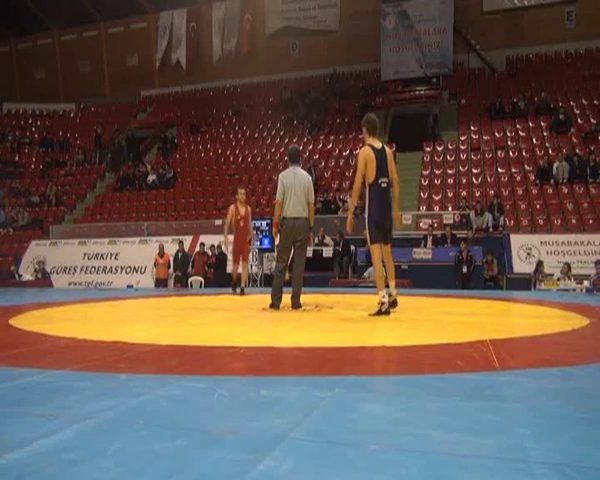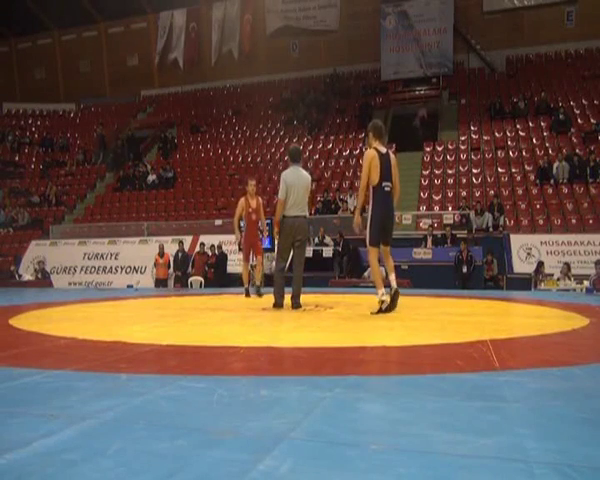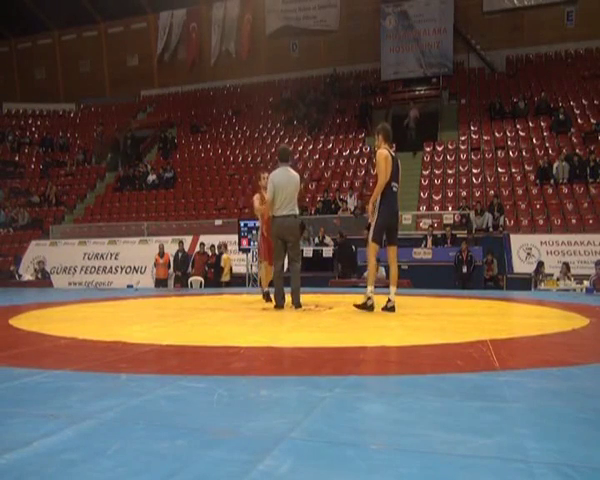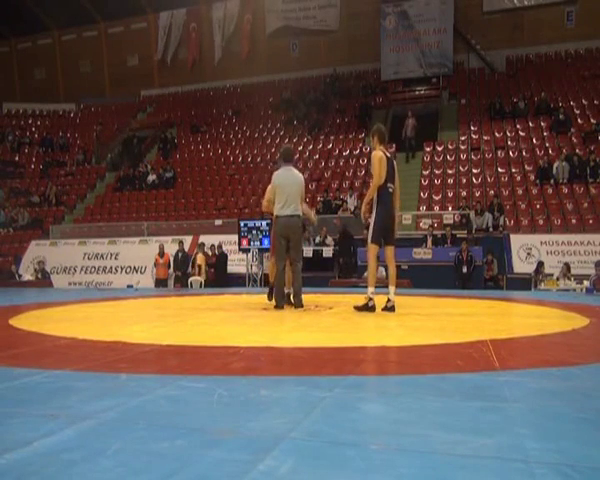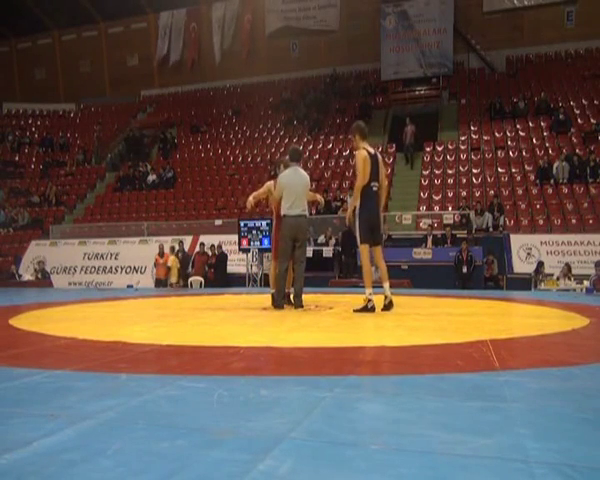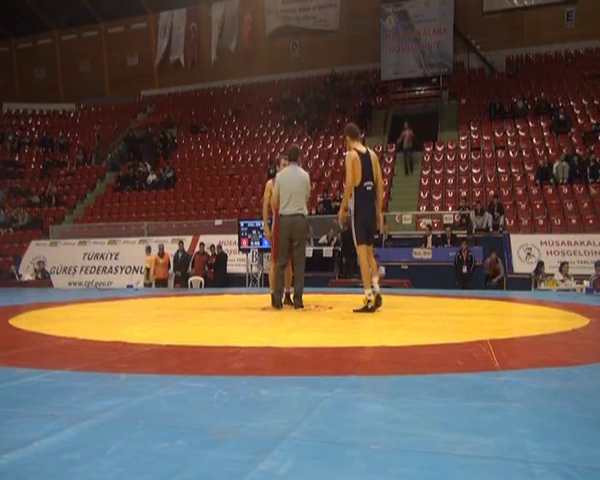
dt=0.7s
person 1, frame 1
left shoulder: (365, 152)
right shoulder: (388, 151)
left elbow: (358, 185)
right elbow: (395, 182)
left wrist: (350, 213)
right wrist: (395, 209)
left hip: (373, 209)
right hip: (387, 208)
left knee: (376, 256)
right knee: (387, 254)
left ankle: (383, 302)
right ankle: (392, 296)
person 1, frame 2
left shoulder: (369, 154)
right shoulder: (391, 156)
left elbow: (363, 184)
right elbow: (397, 186)
left wrist: (357, 212)
left hip: (376, 210)
right hip: (389, 210)
left knee: (373, 257)
right knee: (386, 253)
left ankle: (383, 300)
right ankle: (393, 287)
person 1, frame 3
left shoulder: (381, 153)
right shoulder: (396, 158)
left elbow: (382, 180)
left wrist: (371, 202)
left hip: (383, 208)
right hip: (394, 210)
left knee: (371, 253)
right knee: (392, 258)
left ankle: (370, 299)
right ankle: (391, 301)
person 1, frame 4
left shoulder: (376, 154)
right shoulder: (391, 159)
left elbow: (377, 181)
left wrist: (365, 202)
left hip: (380, 208)
right hip: (390, 210)
left knee: (371, 253)
right knee: (390, 257)
left ankle: (371, 299)
right ankle: (391, 300)
person 1, frame 5
left shoulder: (360, 153)
right shoulder: (377, 155)
left elbow: (360, 182)
right elbow: (383, 185)
left wrist: (351, 206)
left hip: (364, 207)
right hip: (376, 208)
left knee: (365, 254)
right knee: (378, 255)
left ankle: (369, 301)
right ankle: (387, 296)
person 1, frame 6
left shoulder: (351, 155)
right shoulder: (372, 154)
left elbow: (350, 184)
right elbow: (380, 184)
left wrist: (342, 209)
right wrist: (379, 211)
left hip: (359, 208)
right hip: (372, 208)
left knee: (362, 256)
right knee: (370, 254)
left ankle: (369, 301)
right ankle: (376, 292)
person 2, frame 1
left shoulder: (283, 176)
right shoulder: (307, 177)
left elbow: (278, 202)
right elbow: (311, 205)
left wrist: (275, 224)
right wrist: (310, 228)
left hip: (287, 222)
right hip: (302, 222)
left knee: (281, 262)
right knee: (299, 264)
left ankle: (276, 300)
right ankle: (296, 301)
person 2, frame 2
left shoulder: (285, 175)
right shoulder: (307, 177)
left elbow: (281, 201)
left wrist: (276, 223)
left hip: (287, 220)
right hip: (302, 221)
left knee: (281, 261)
right knee: (298, 263)
left ankle: (279, 299)
right ankle: (296, 300)
person 2, frame 3
left shoulder: (273, 176)
right shoulder: (296, 176)
left elbow: (269, 201)
left hip: (278, 221)
right hip: (292, 220)
left knee: (278, 262)
right knee: (295, 261)
left ankle: (279, 300)
right ankle: (296, 299)
person 2, frame 4
left shoulder: (276, 176)
right shoulder: (300, 177)
left elbow: (272, 199)
right wrist: (305, 209)
left hip: (280, 220)
right hip: (295, 220)
left knee: (280, 262)
right knee: (296, 261)
left ankle: (280, 300)
right ankle: (297, 299)
person 2, frame 5
left shoulder: (283, 176)
right shoulder: (305, 177)
left elbow: (276, 198)
right wrist: (316, 197)
left hip: (287, 220)
right hip: (302, 220)
left knee: (283, 261)
right knee: (300, 262)
left ankle: (279, 299)
right ankle: (298, 299)
person 2, frame 6
left shoulder: (280, 175)
right shoulder: (304, 175)
left elbow: (274, 201)
left hip: (285, 220)
right hip: (300, 220)
left knee: (282, 261)
right knee: (299, 262)
left ankle: (277, 298)
right ankle: (298, 300)
person 3, frame 1
left shoulder: (248, 208)
right shoulder: (232, 208)
left elbow: (249, 224)
right elbow: (227, 224)
left wrist: (251, 236)
right wrist: (226, 238)
left hip: (245, 240)
right hip: (236, 240)
left knee: (245, 264)
right knee: (236, 264)
left ankle: (242, 287)
right ankle: (234, 281)
person 3, frame 2
left shoulder: (259, 200)
right shoulder: (243, 201)
left elbow: (262, 218)
right elbow: (236, 218)
left wrist: (265, 231)
right wrist: (236, 233)
left hip: (257, 235)
right hip: (247, 235)
left knee: (260, 260)
right knee: (246, 263)
left ankle: (257, 286)
right ankle: (246, 289)
person 3, frame 3
right shoulder: (257, 197)
right elbow: (257, 209)
right wrist: (264, 208)
left hip: (273, 233)
right hip: (263, 233)
left knee: (271, 265)
right knee: (264, 263)
left ankle: (264, 288)
right ankle: (266, 292)
person 3, frame 4
right shoulder: (272, 188)
left elbow: (301, 205)
right elbow: (264, 206)
left wrist: (310, 213)
right wrist: (271, 207)
left knee: (289, 261)
right knee: (274, 258)
left ankle: (287, 295)
right ankle: (272, 283)
person 3, frame 5
right shoulder: (271, 185)
right elbow: (258, 194)
left wrist: (316, 196)
right wrist: (251, 198)
right hip: (278, 224)
left knee: (289, 262)
right knee: (275, 261)
left ankle: (288, 294)
right ankle: (274, 295)
person 3, frame 6
right shoulder: (271, 183)
right elbow: (265, 206)
right wrist: (266, 227)
right hip: (277, 223)
left knee: (288, 262)
right knee: (275, 262)
left ankle: (287, 295)
right ankle: (273, 295)
